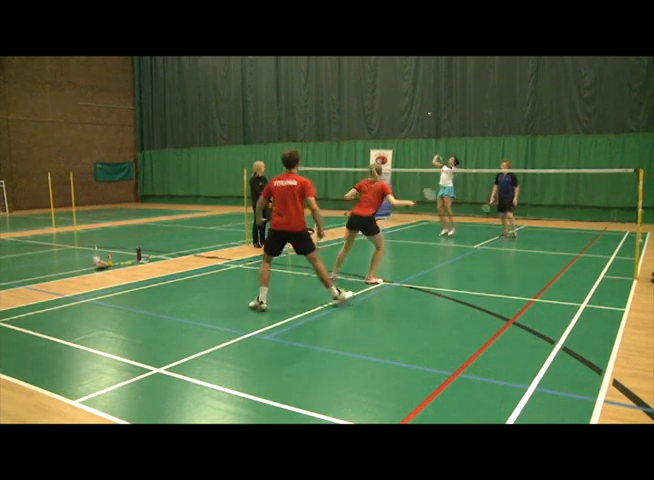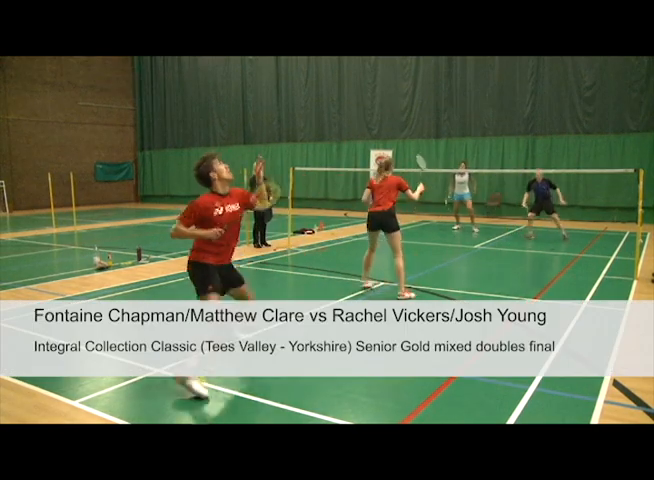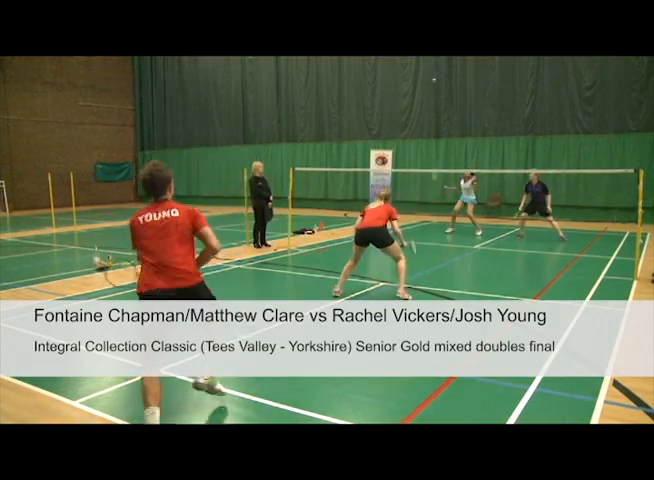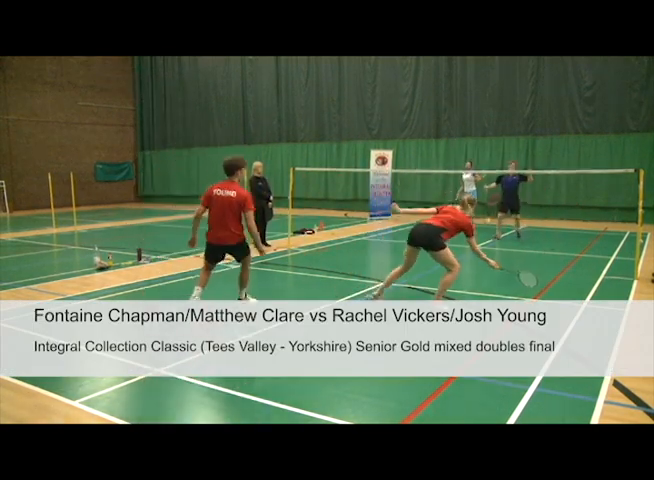
dt=1s
person 1, frame 1
left shoulder: (273, 182)
right shoulder: (304, 182)
left elbow: (259, 204)
right elbow: (313, 207)
left wrist: (258, 218)
right wrist: (320, 228)
left hip: (277, 228)
right hip: (298, 228)
left knee: (267, 260)
right knee: (315, 260)
left ankle: (261, 300)
right ankle: (337, 295)
person 1, frame 2
left shoulder: (239, 195)
right shoulder: (202, 203)
left elbow: (261, 205)
right elbow: (176, 231)
right wrist: (205, 233)
left hip: (224, 263)
right hip: (203, 264)
left knee: (248, 298)
right ankle: (188, 373)
person 1, frame 3
left shoulder: (136, 220)
right shoulder: (189, 213)
right elbow: (214, 247)
left hip: (152, 292)
right hip: (189, 284)
left ankle: (153, 421)
right ankle: (206, 377)
person 1, frame 4
left shoulder: (212, 190)
right shoulder: (244, 195)
left elbow: (197, 214)
right elbow: (250, 224)
left wrist: (193, 235)
right wrist: (259, 245)
left hip: (213, 239)
right hip: (235, 240)
left knee: (207, 268)
right knee: (246, 262)
left ankle: (195, 298)
right ankle: (242, 297)
person 2, frame 1
left shoulder: (363, 183)
right shoulder: (384, 186)
left elbow: (347, 196)
right elbow: (393, 202)
right wrist: (407, 203)
left hip: (354, 217)
right hip: (367, 220)
left knee: (347, 246)
right knee: (380, 247)
left ankle: (335, 272)
right ankle: (371, 276)
person 2, frame 2
left shoulder: (373, 181)
right shoulder: (397, 180)
left elbow: (364, 199)
right elbow: (414, 197)
right wrist: (419, 188)
left hip: (373, 215)
right hip: (387, 216)
left knee: (371, 249)
right knee: (398, 254)
left ankle: (366, 280)
right ankle: (402, 291)
person 2, frame 3
left shoulder: (368, 207)
right shoulder: (390, 209)
left elbow: (356, 226)
right elbow: (396, 230)
left wrist: (360, 238)
right wrist: (403, 242)
left hip: (362, 232)
right hip: (379, 231)
left knee: (353, 261)
right knee: (400, 258)
left ankle: (338, 289)
right ankle: (402, 291)
person 2, frame 4
left shoulder: (448, 208)
right shoulder: (468, 222)
left elbow: (423, 210)
right elbow: (474, 247)
left wrist: (400, 210)
right wrist: (488, 260)
left hip: (417, 230)
right hip: (430, 236)
left knee: (405, 267)
right knee: (454, 269)
left ankle: (379, 292)
